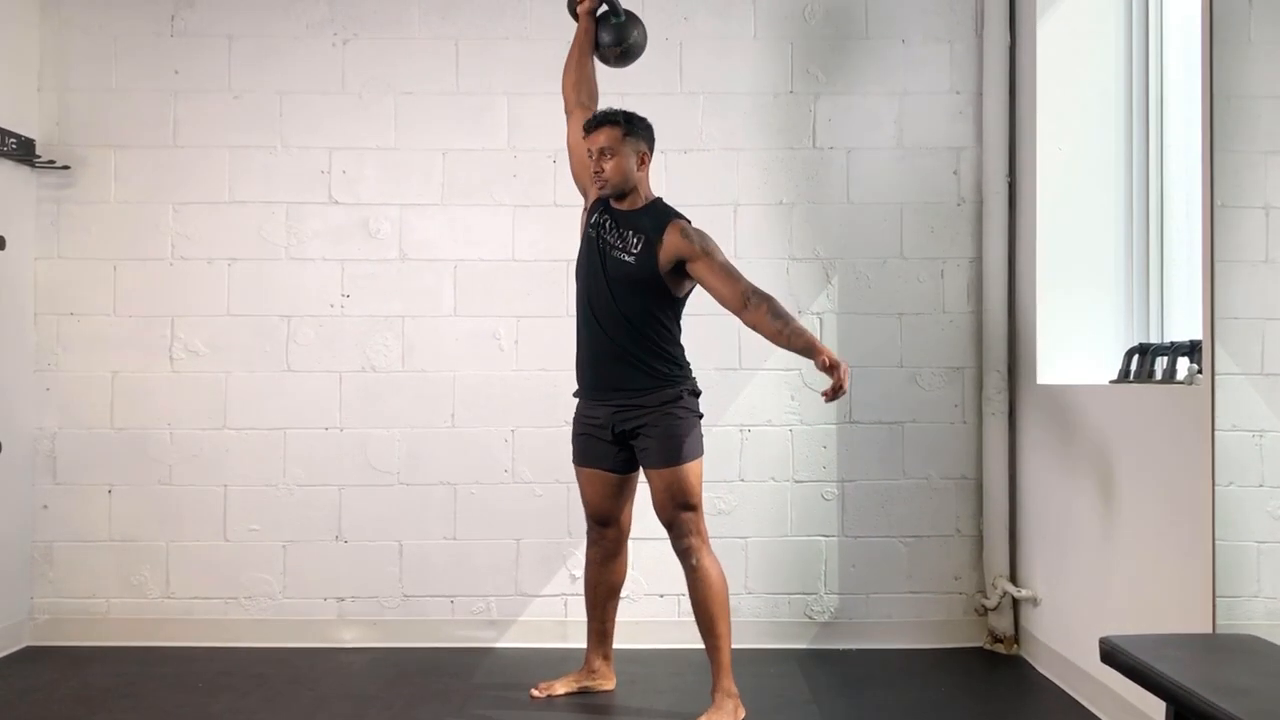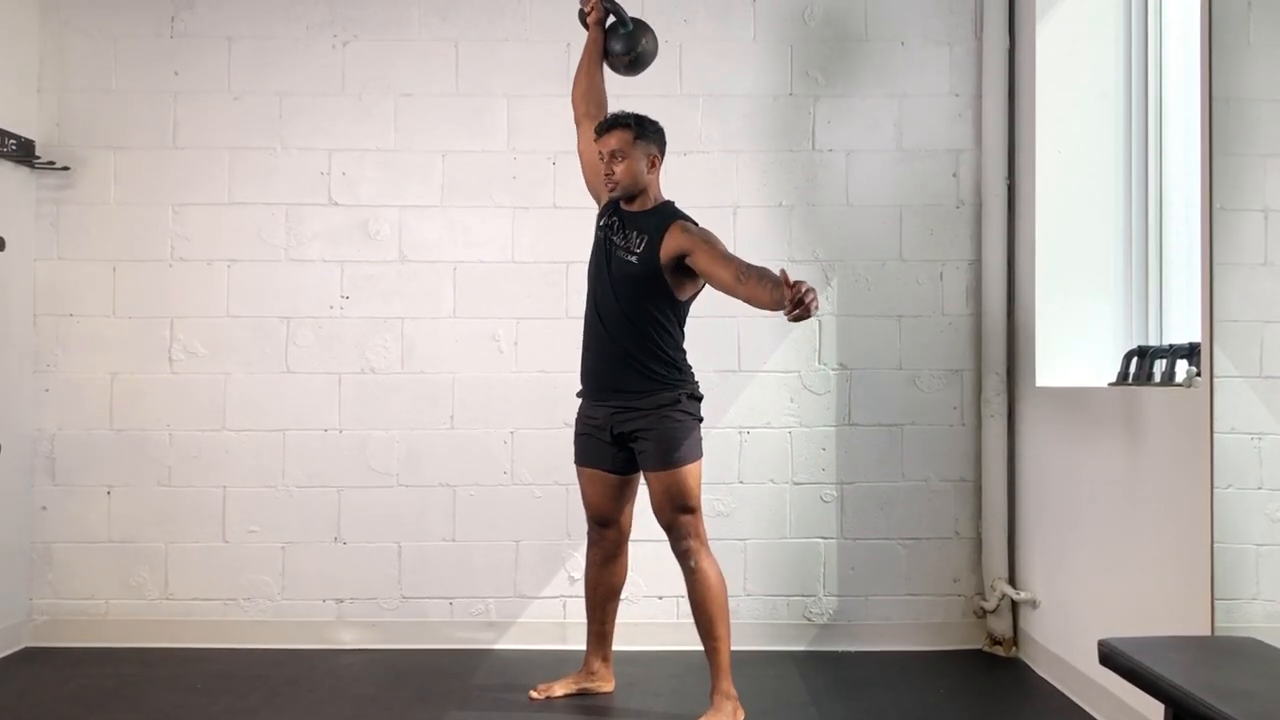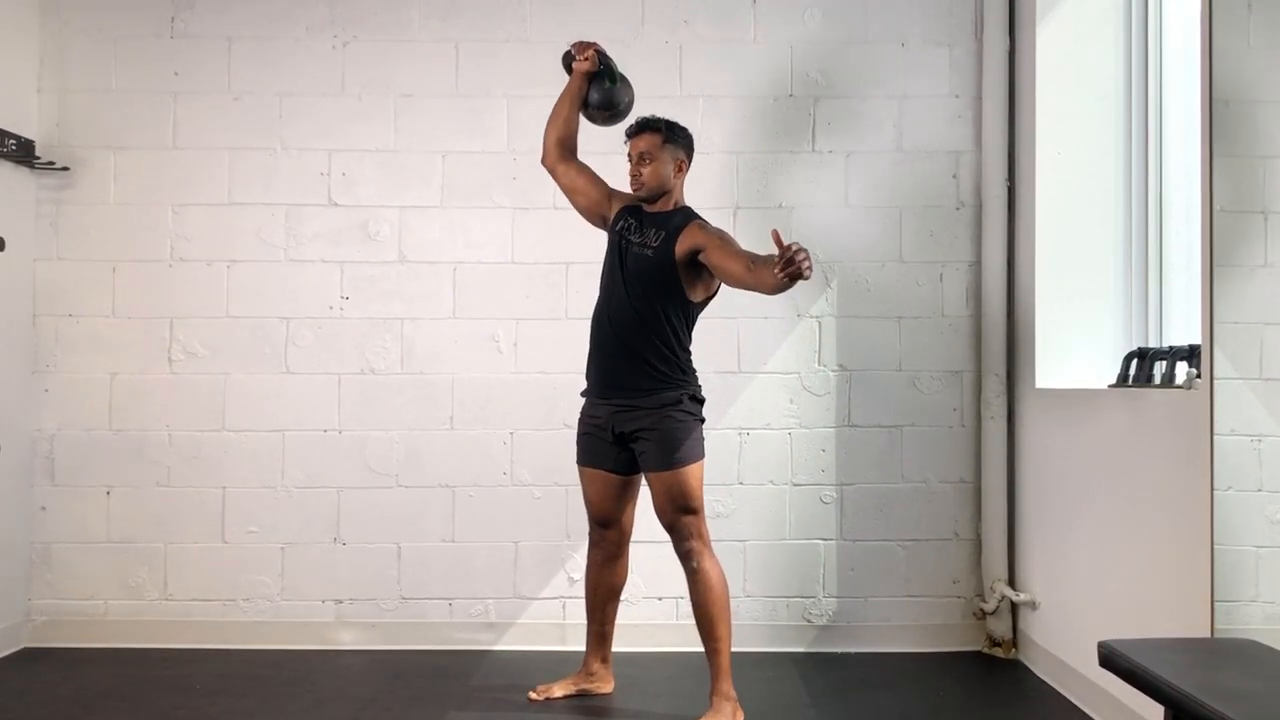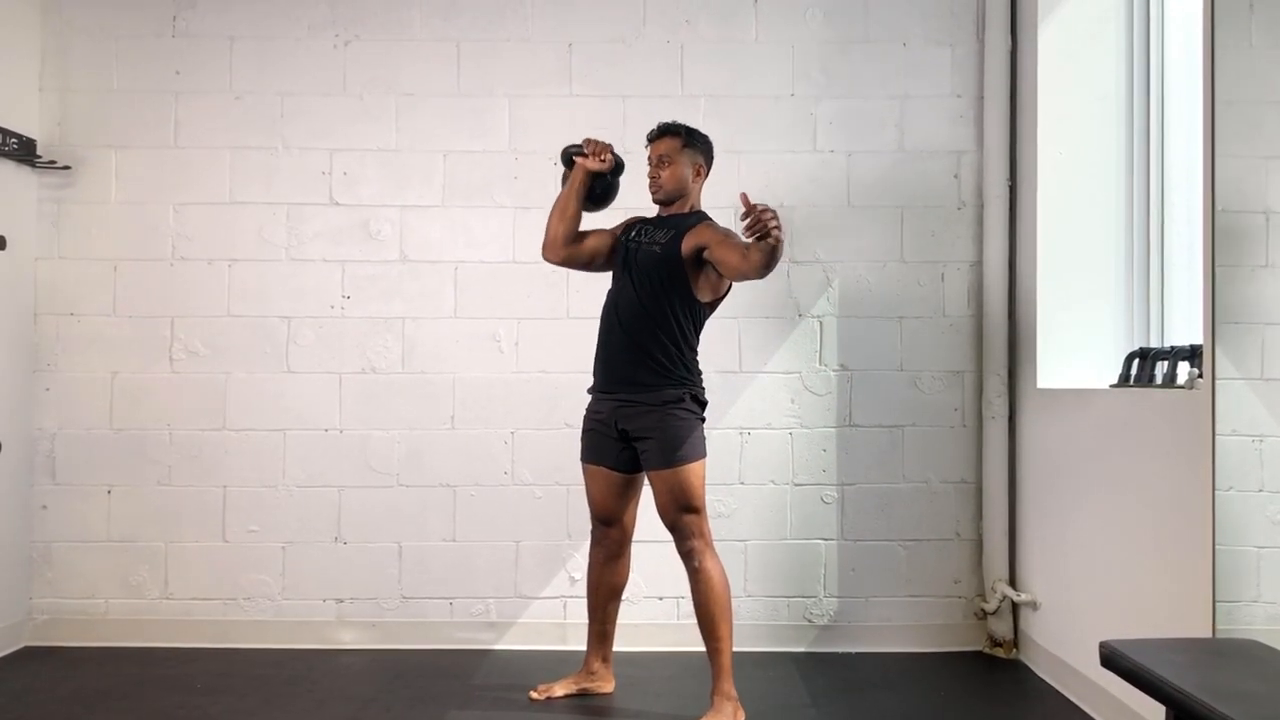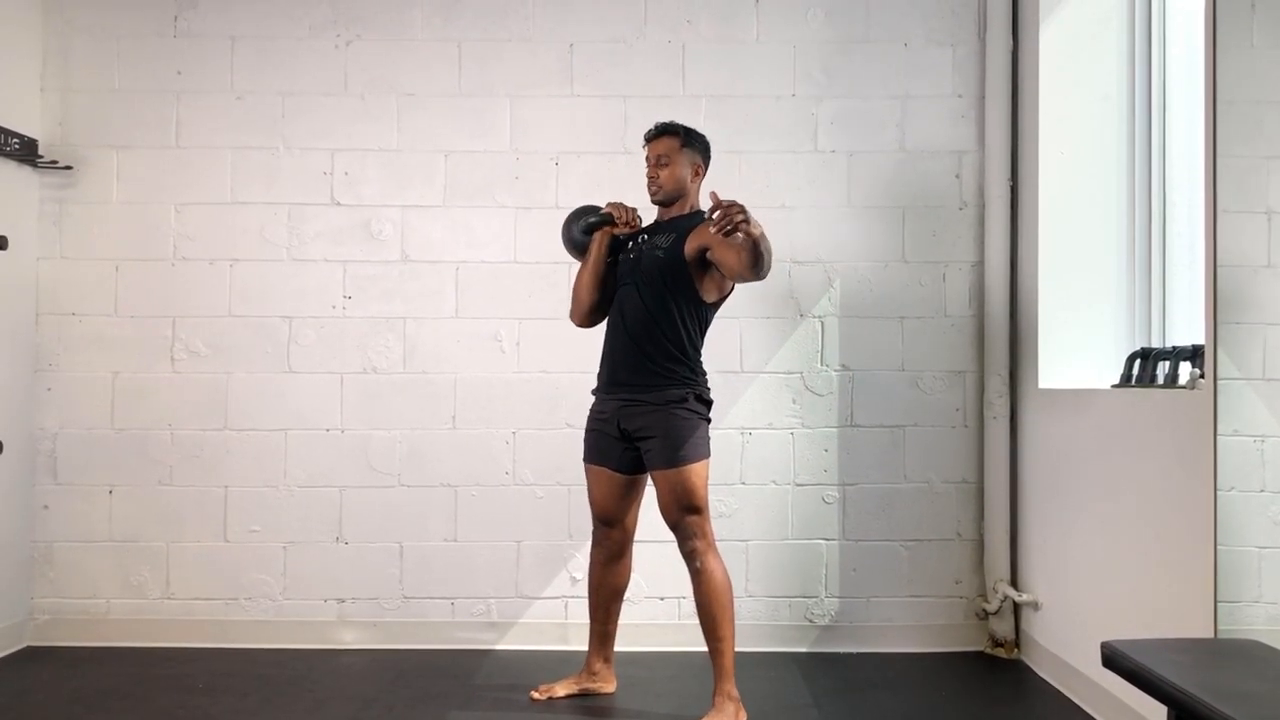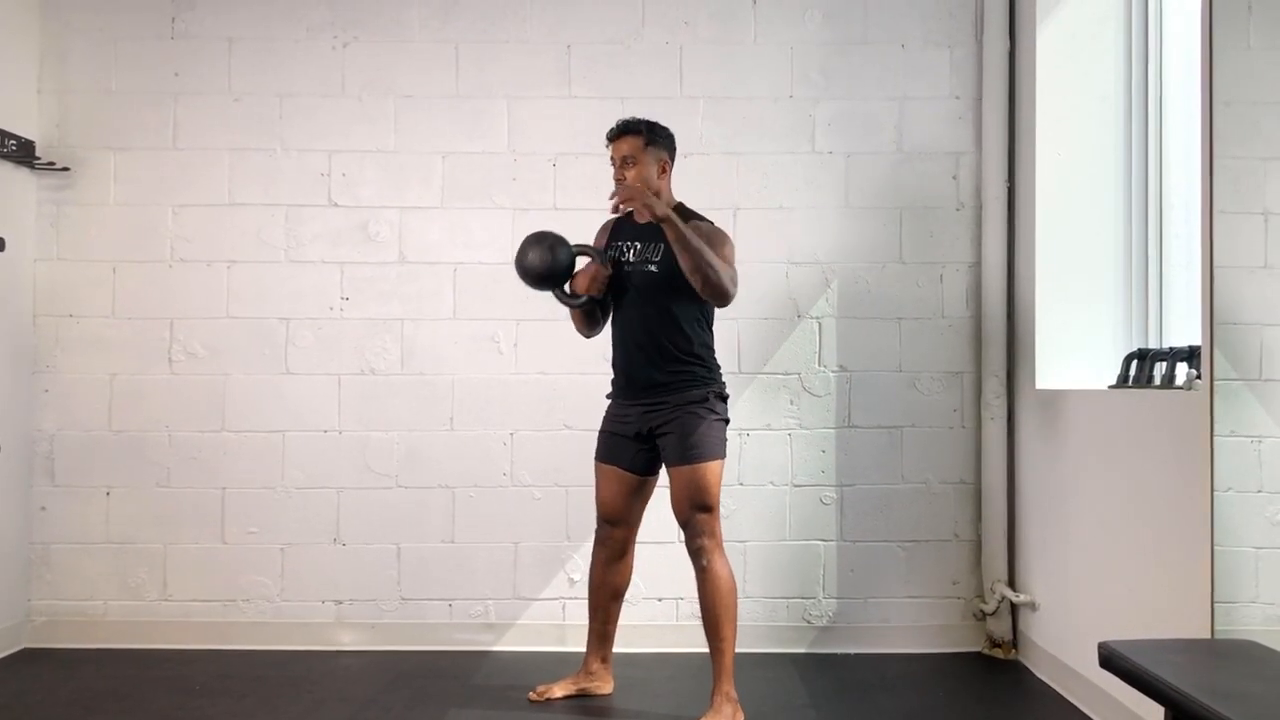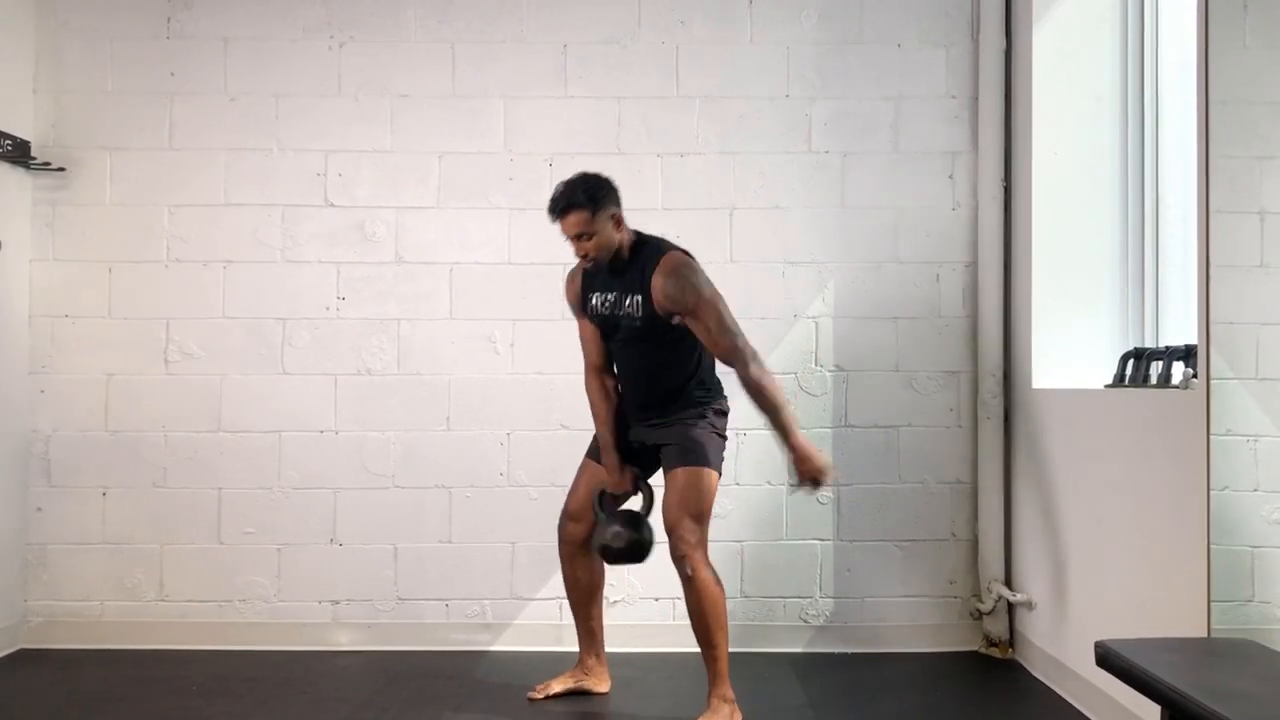
dt=0.4s
person 1, frame 1
left shoulder: (676, 236)
right shoulder: (596, 204)
left elbow: (746, 299)
right elbow: (574, 105)
left wrist: (814, 349)
left hip: (662, 407)
right hip: (597, 407)
left knee: (689, 541)
right knee: (604, 536)
person 1, frame 2
left shoulder: (680, 234)
right shoulder: (610, 207)
left elbow: (744, 278)
right elbow: (586, 113)
left wrist: (787, 294)
left hip: (662, 408)
right hip: (600, 406)
left knee: (688, 542)
right knee: (605, 537)
person 1, frame 3
left shoulder: (696, 236)
right shoulder: (621, 216)
left elbow: (757, 270)
right elbow: (556, 156)
left wrist: (787, 270)
right wrist: (580, 78)
left hip: (665, 409)
right hip: (603, 406)
left knee: (690, 543)
right knee: (606, 535)
person 1, frame 4
left shoulder: (704, 235)
right shoulder: (632, 231)
left elbow: (752, 264)
right elbow: (557, 248)
left wrist: (770, 239)
right wrist: (580, 178)
left hip: (668, 406)
right hip: (608, 403)
left knee: (692, 541)
right knee: (607, 534)
right ankle: (596, 667)
person 1, frame 5
left shoulder: (706, 235)
right shoulder: (632, 238)
left elbow: (756, 268)
right elbow: (583, 313)
left wrist: (753, 231)
right wrist: (602, 239)
left hip: (672, 406)
right hip: (610, 403)
left knee: (695, 542)
right knee: (609, 536)
right ankle: (598, 668)
person 1, frame 6
left shoulder: (701, 233)
right shoulder: (612, 234)
left elbow: (723, 290)
right elbow: (593, 324)
left wrist: (666, 219)
right wrist: (583, 292)
left hip: (691, 404)
right hip: (629, 405)
left knee: (702, 542)
right knee: (611, 536)
right ankle: (596, 668)
person 1, frame 7
left shoulder: (669, 270)
right shoulder: (579, 282)
left elbow: (741, 357)
right elbow: (598, 374)
left wrist: (793, 439)
right wrist: (609, 460)
left hip: (691, 416)
right hip: (630, 416)
left knee: (686, 551)
right knee: (575, 528)
right ankle: (591, 665)
